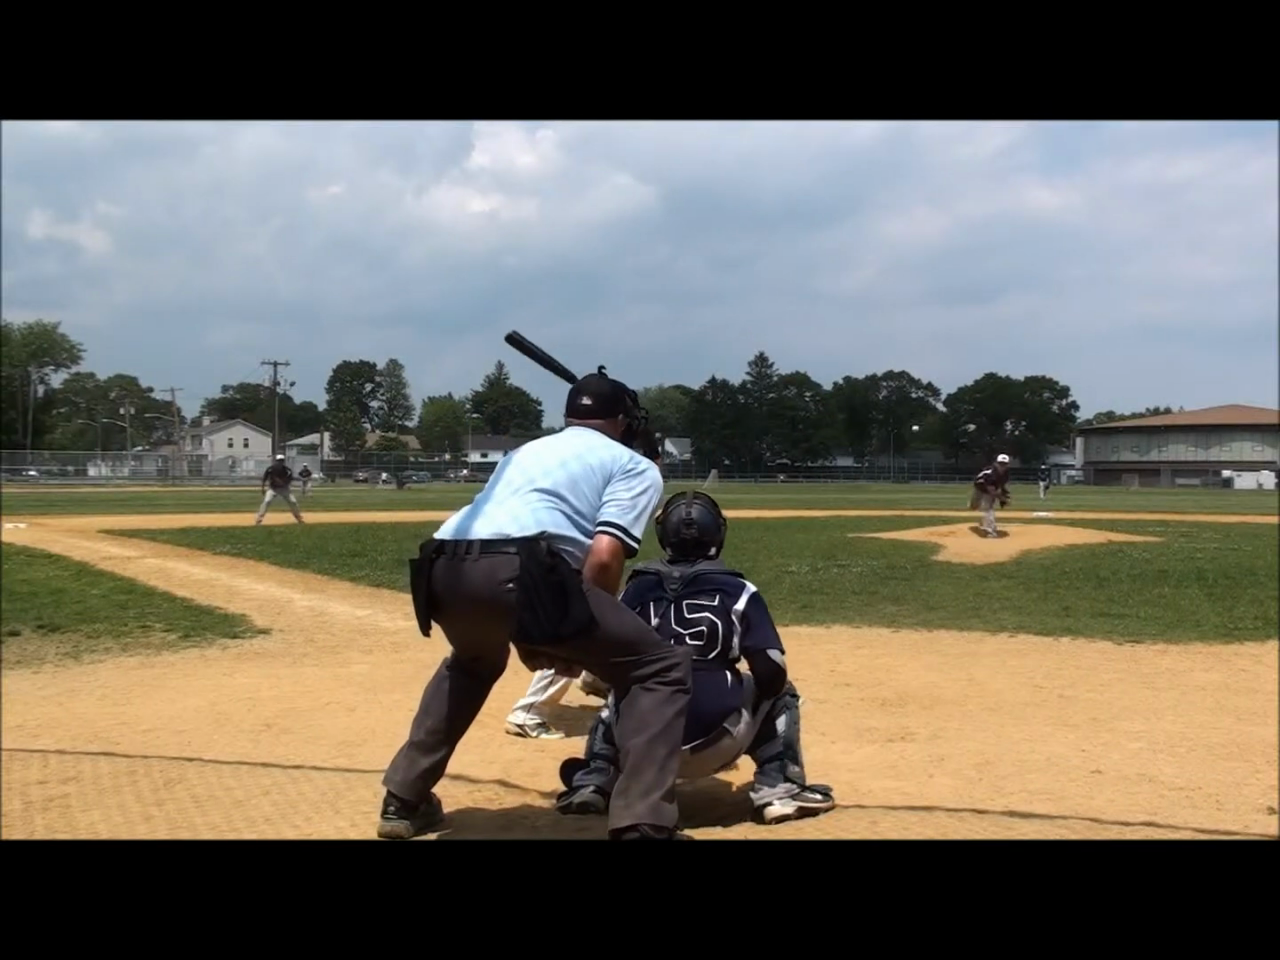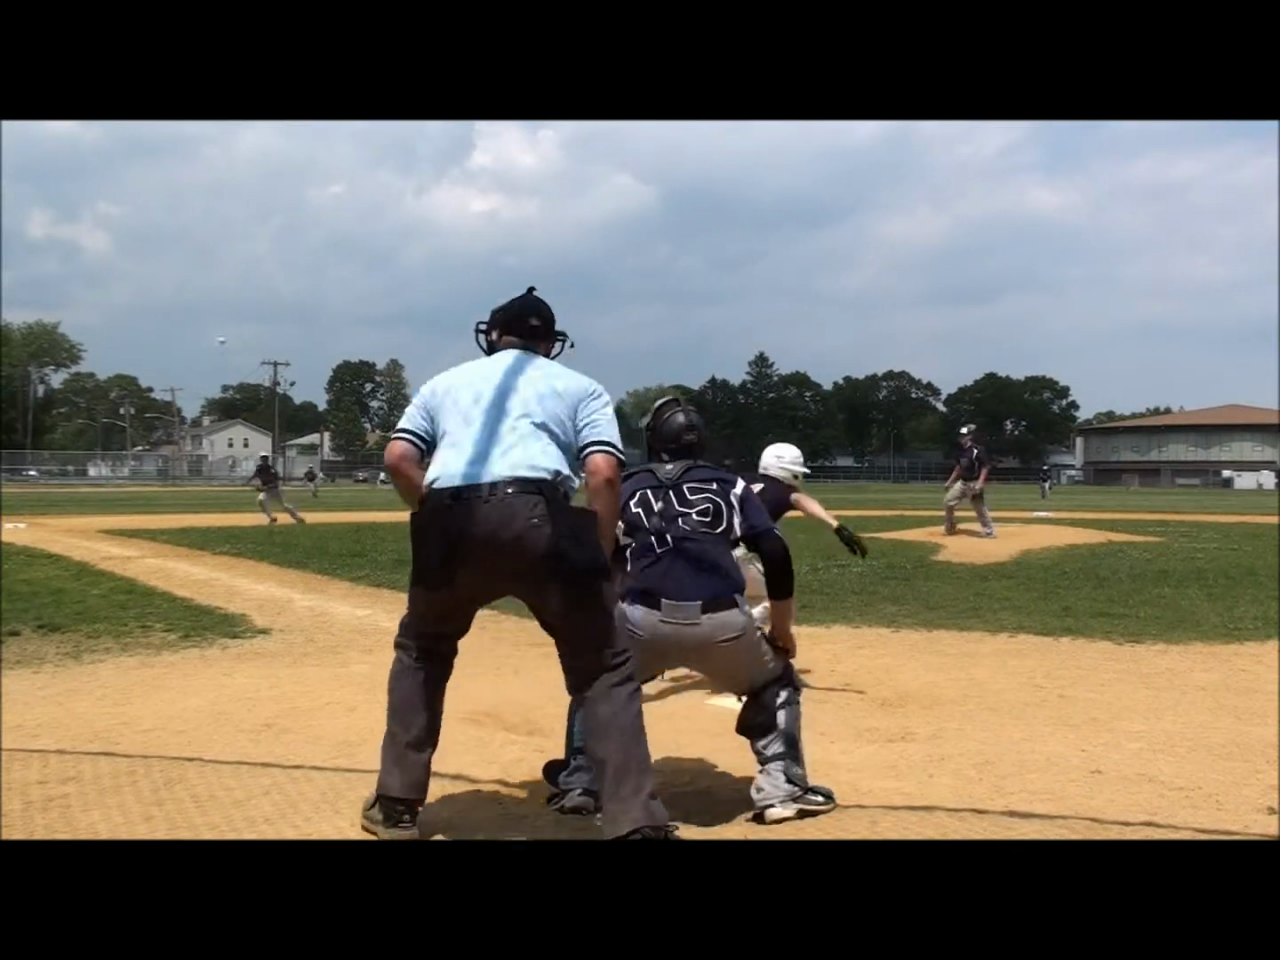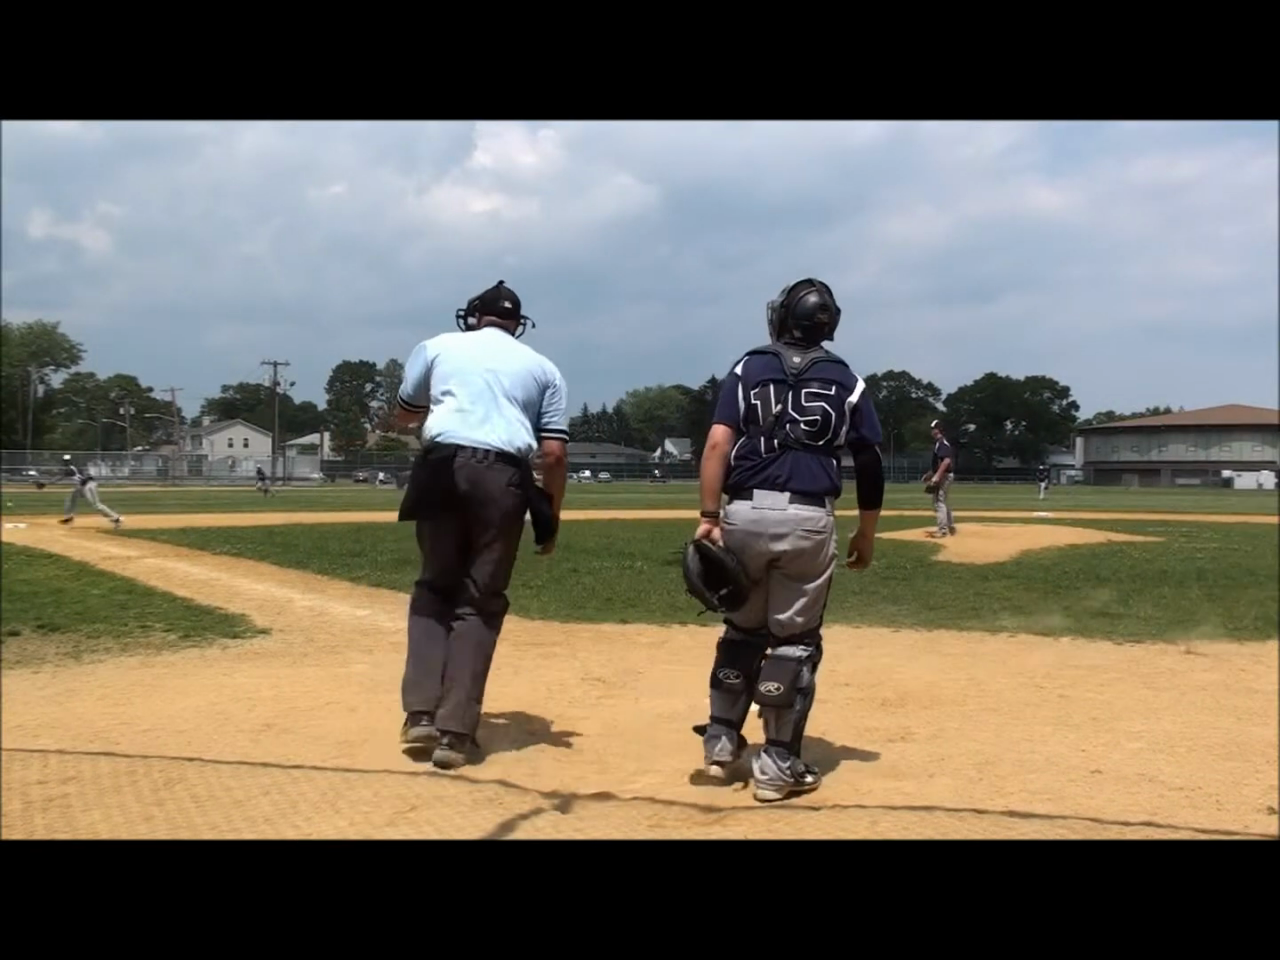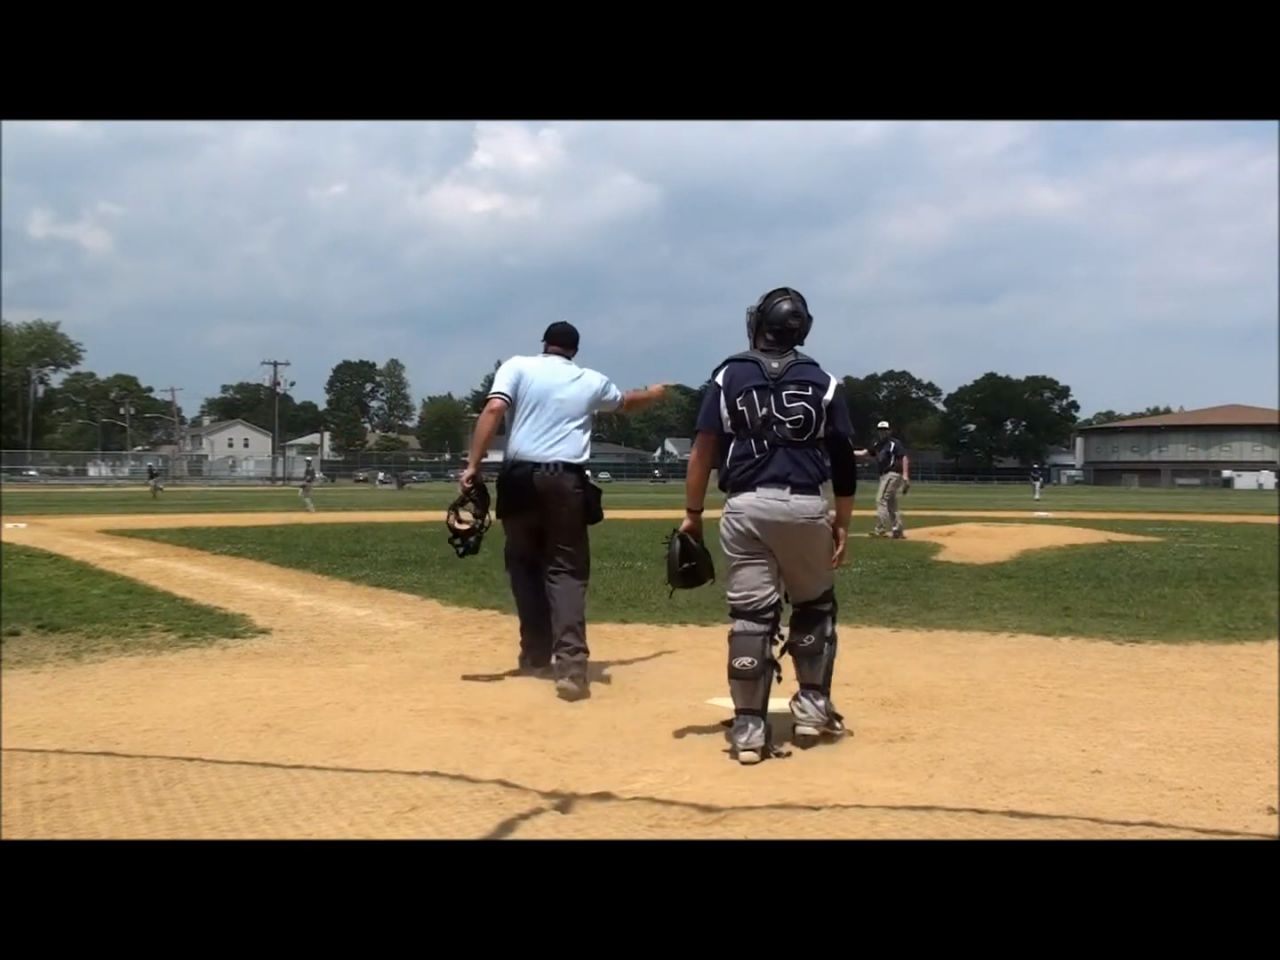
dt=1s
person 1, frame 1
left shoulder: (524, 451)
right shoulder: (635, 466)
right elbow: (604, 556)
left wrist: (526, 639)
right wrist: (581, 636)
left hip: (443, 571)
right hip: (517, 571)
left knee: (473, 663)
right knee: (662, 670)
left ankle: (404, 800)
right ankle: (641, 826)
person 1, frame 2
left shoulder: (448, 380)
right shoulder: (581, 385)
left elbow: (398, 459)
right elbow: (603, 474)
right wrist: (597, 569)
left hip: (450, 517)
right hip: (536, 516)
left knee: (421, 651)
right knee: (603, 670)
left ankle: (396, 804)
right ankle: (637, 828)
person 1, frame 3
left shoulder: (435, 347)
right shoulder: (543, 368)
left elbow: (405, 416)
right elbow: (554, 454)
right wrist: (551, 518)
left hip: (444, 470)
right hip: (504, 479)
left knee: (435, 591)
right knee: (481, 605)
left ankle: (423, 714)
right ankle: (456, 733)
person 1, frame 4
left shoulder: (518, 366)
right shoulder: (592, 380)
left elbow: (494, 410)
right elbow: (626, 402)
left wrist: (473, 465)
right wrist: (653, 394)
left hip: (521, 479)
right hip: (568, 482)
left knee: (523, 562)
right knee: (567, 571)
left ankle: (537, 651)
right ankle: (571, 666)
person 2, frame 1
left shoulder: (636, 588)
right shoulder: (738, 590)
right elbow: (771, 675)
right hip: (713, 744)
left knee: (618, 698)
right knee: (778, 691)
left ankle: (592, 784)
right ankle: (781, 791)
person 2, frame 2
left shoulder: (627, 488)
right shoulder: (729, 483)
right elbow: (776, 553)
left wrist: (618, 632)
right wrist: (782, 626)
left hip: (644, 620)
right hip: (719, 621)
right knee: (776, 681)
left ankle: (581, 783)
right ankle: (783, 787)
person 2, frame 3
left shoulder: (747, 369)
right shoulder: (846, 381)
left elbow: (718, 443)
right elbow: (870, 465)
left wrist: (708, 516)
right wrist: (867, 533)
left hip: (745, 514)
right hip: (808, 519)
left knee: (742, 633)
right knee: (796, 641)
left ankle: (720, 746)
right ankle: (777, 765)
person 2, frame 4
left shoulder: (729, 376)
right shoulder: (822, 381)
left elbow: (704, 451)
right elbow: (844, 458)
left wrist: (693, 512)
right wrist: (842, 520)
left hip: (745, 507)
right hip: (804, 507)
left knee: (750, 617)
right knee: (815, 605)
left ankle: (749, 730)
right ankle: (812, 707)
